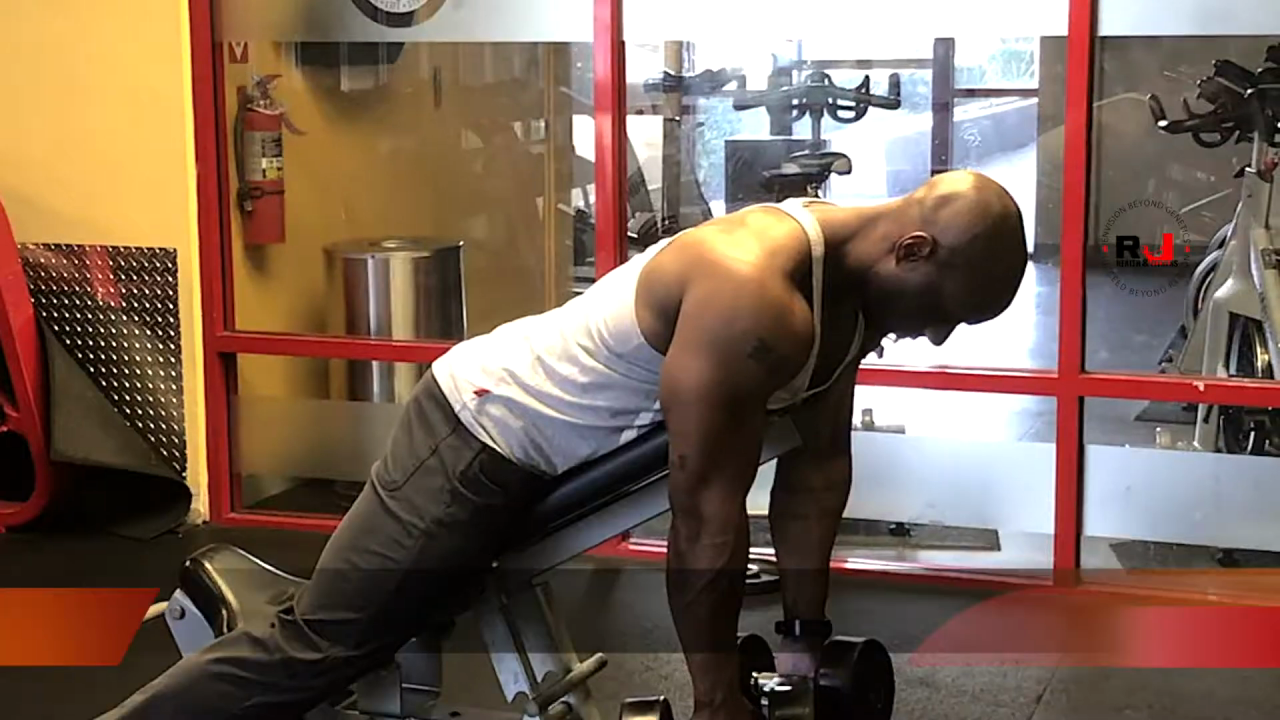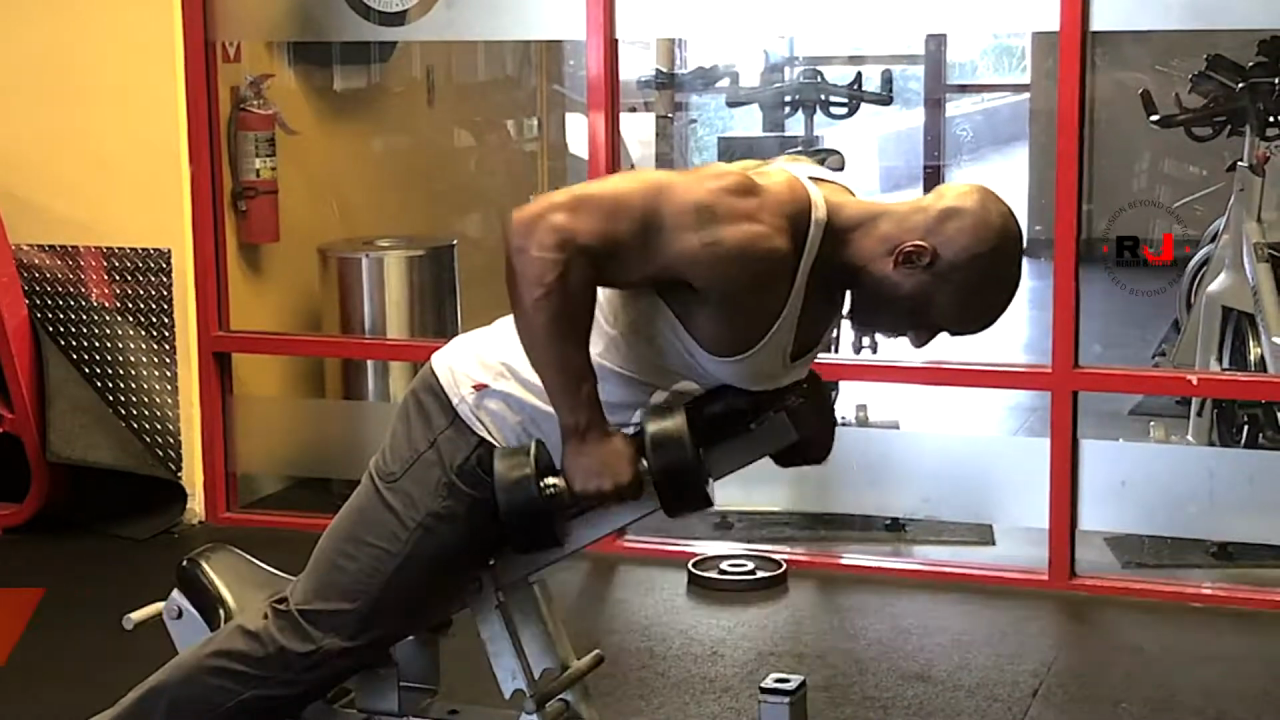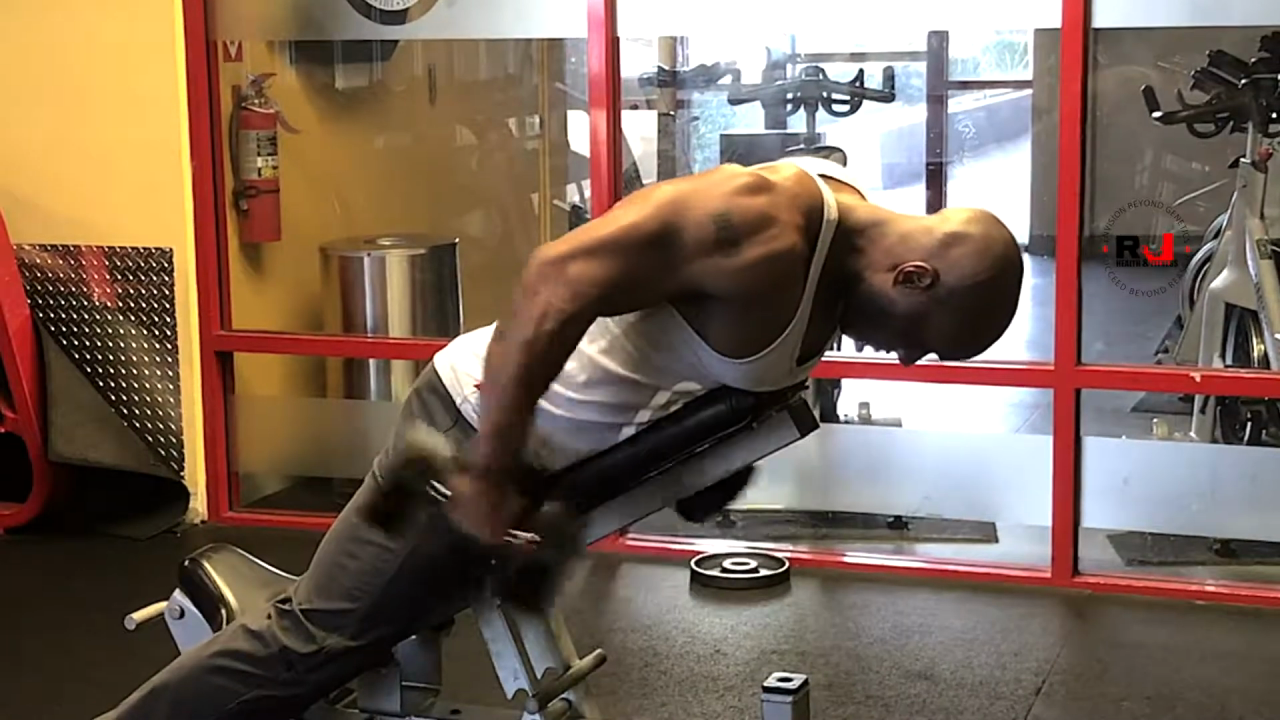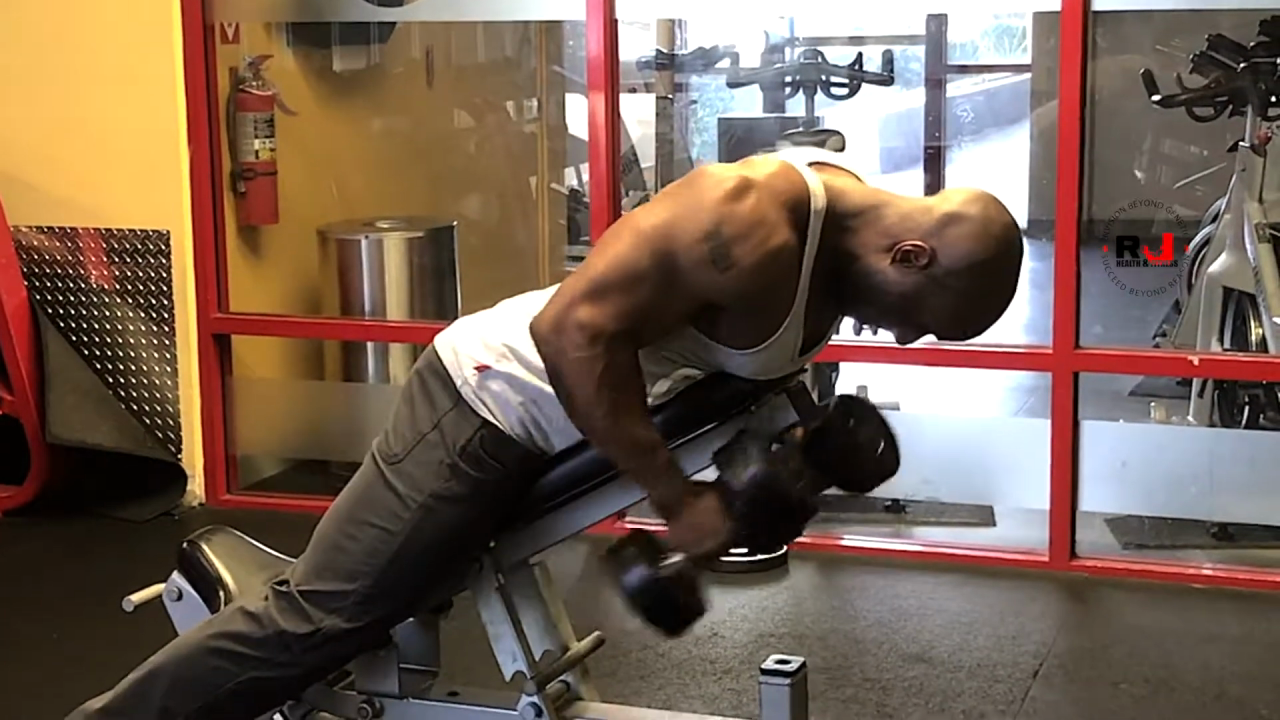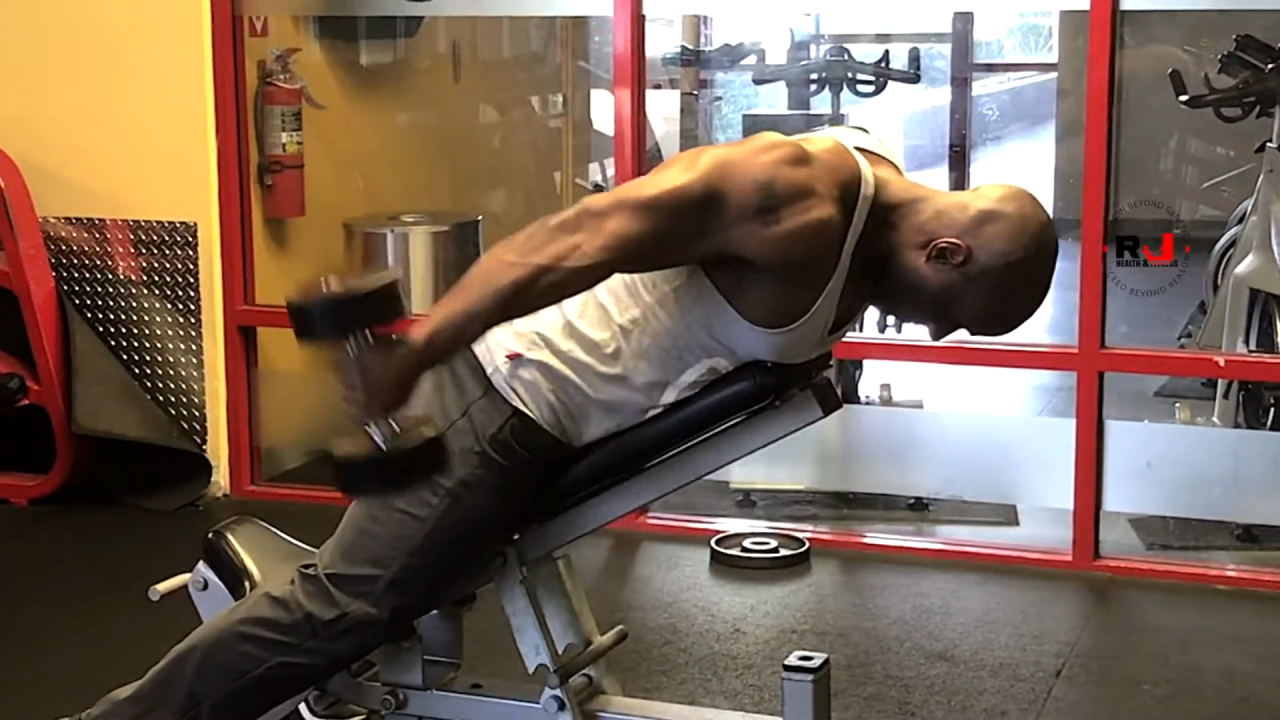
dt=1s
person 1, frame 1
left shoulder: (854, 283)
right shoulder: (756, 295)
left elbow: (817, 461)
right elbow: (705, 514)
left wrist: (806, 634)
left hip: (544, 444)
right hip: (486, 429)
left knee: (392, 619)
right knee: (322, 642)
person 1, frame 2
left shoulder: (836, 241)
right shoulder: (756, 228)
right elbow: (544, 230)
right wrist: (586, 432)
left hip: (533, 435)
right hip: (490, 422)
left knee: (385, 616)
right knee: (315, 635)
person 1, frame 3
left shoulder: (845, 242)
right shoulder: (768, 228)
right elbow: (561, 277)
right wrist: (489, 471)
left hip: (564, 442)
right hip: (494, 421)
left knee: (388, 618)
right knee: (319, 637)
person 1, frame 4
left shoulder: (848, 222)
right shoulder: (755, 223)
right elbow: (572, 328)
right wrist: (676, 500)
left hip: (536, 425)
right hip: (493, 406)
left knee: (362, 609)
right knee: (314, 619)
person 1, frame 5
left shoulder: (879, 210)
right shoulder: (802, 196)
right elbow: (589, 233)
right wrist: (413, 350)
left hip: (573, 417)
right hip: (525, 393)
left knee: (377, 597)
right knee: (341, 605)
